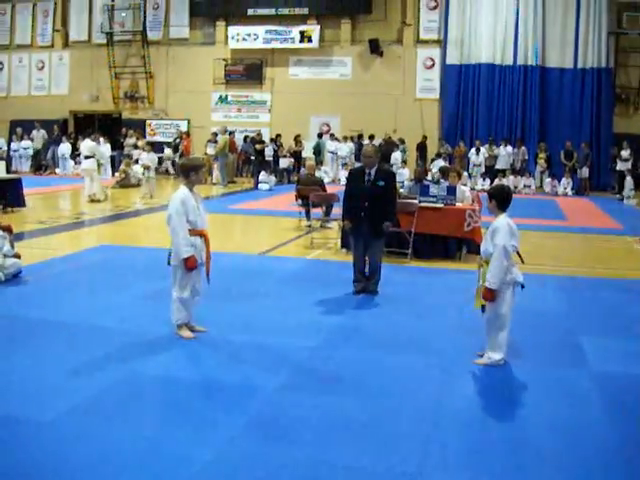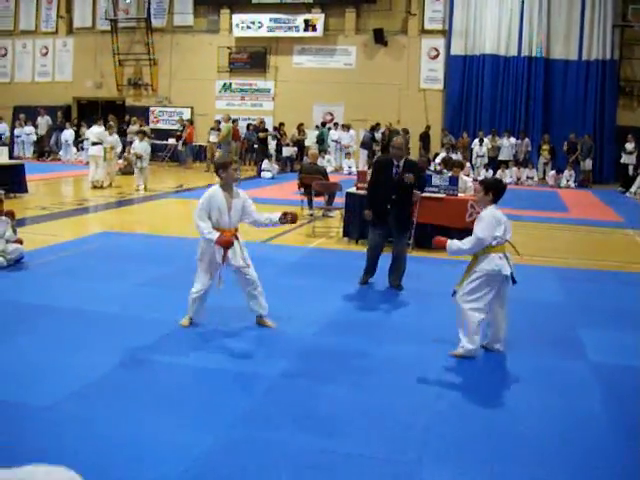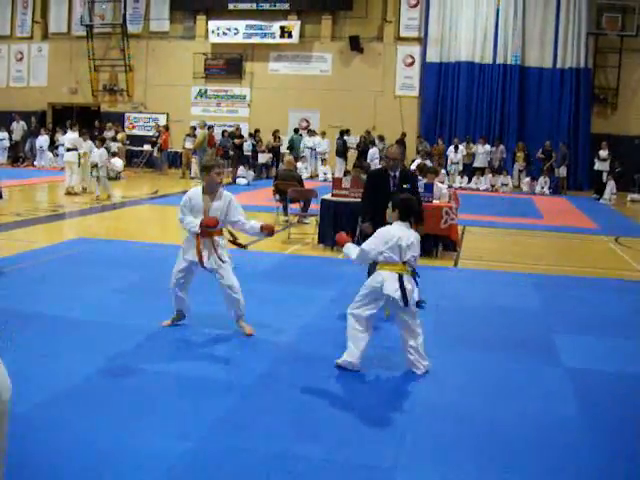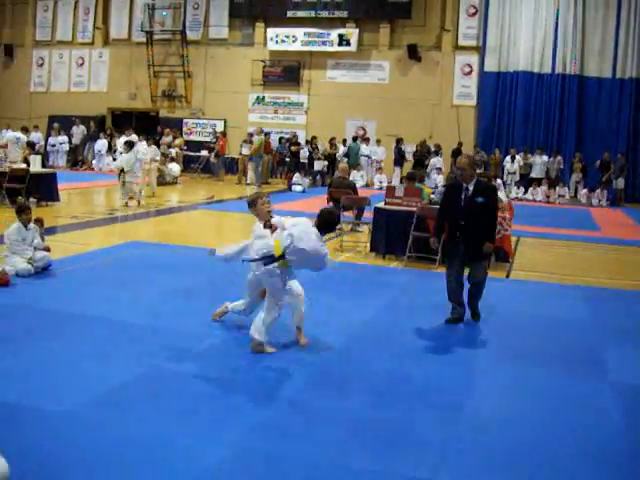
dt=1s
person 1, frame 1
left shoulder: (501, 225)
right shoulder: (501, 223)
left elbow: (500, 257)
left wrist: (490, 284)
right wrist: (489, 281)
left hip: (499, 279)
right hip: (497, 277)
left knee: (497, 317)
right knee: (493, 316)
left ankle: (495, 355)
right ankle: (493, 350)
person 1, frame 2
left shoulder: (487, 216)
right shoulder: (498, 215)
left elbow: (474, 243)
left wrist: (446, 244)
left hip: (488, 265)
right hip: (498, 264)
left knee: (465, 300)
right knee: (496, 306)
left ankle: (468, 346)
right ankle: (495, 342)
person 1, frame 3
left shoulder: (386, 233)
right shoulder: (415, 236)
left elbow: (362, 256)
left wrist: (346, 244)
left hip: (383, 281)
right hip: (405, 284)
left knee: (356, 314)
right knee: (411, 327)
left ankle: (351, 359)
right ankle: (420, 364)
person 1, frame 4
left shoulder: (300, 223)
right shoulder: (321, 252)
left elbow: (279, 224)
right elbow: (317, 266)
left wrist: (272, 225)
left hip: (265, 250)
right hip: (276, 270)
right knee: (274, 306)
right ankle: (258, 341)
person 2, frame 1
left shoulder: (195, 195)
right shoulder: (179, 198)
right elbow: (178, 230)
left wrist: (204, 250)
right wrist: (187, 255)
left hip: (197, 248)
right hip: (186, 250)
left knee: (194, 289)
right knee: (182, 289)
left ankle: (188, 321)
right ankle: (180, 324)
person 2, frame 2
left shoulder: (240, 195)
right shoulder: (210, 195)
left elbow: (255, 217)
right elbow: (200, 222)
left wrist: (280, 218)
right wrist: (216, 238)
left hip: (234, 243)
right hip: (212, 244)
left knee: (252, 280)
right knee: (202, 283)
left ankle: (261, 316)
right ankle: (190, 315)
person 2, frame 3
left shoulder: (227, 198)
right shoulder: (192, 195)
left elbow: (240, 221)
right elbow: (183, 217)
left wrist: (260, 228)
right wrist: (199, 224)
left hip: (215, 244)
right hip: (193, 243)
left knee: (229, 283)
right knee: (177, 281)
left ankle: (240, 319)
right ankle: (180, 313)
person 2, frame 4
left shoulder: (279, 221)
right shoulder: (260, 231)
left hip: (281, 270)
right hip: (266, 272)
left knee: (296, 294)
left ankle: (298, 330)
right ankle: (227, 308)
person 3, frame 1
left shoulder: (387, 175)
right shoulder: (353, 173)
left elbow: (391, 199)
right elbow: (347, 197)
left wrist: (389, 219)
right wrist: (346, 218)
left hip: (377, 222)
right hip: (357, 221)
left knee: (375, 258)
right knee: (358, 256)
left ankle: (372, 285)
right ankle: (359, 284)
person 3, frame 2
left shoulder: (413, 166)
right shoulder: (380, 163)
left elbow: (421, 186)
right elbow: (372, 186)
left wrist: (414, 181)
right wrist: (368, 207)
left hip: (401, 214)
right hip: (381, 212)
left knee: (400, 250)
right knee: (374, 246)
left ankle: (395, 280)
right ankle: (367, 274)
person 3, frame 3
left shoulder: (410, 176)
right shoulder: (374, 175)
left elbow: (416, 200)
right elbow: (366, 200)
left wrist: (418, 222)
right wrist: (366, 221)
left hip: (402, 226)
right hip: (380, 226)
left knee: (407, 261)
right knee: (376, 261)
left ankle: (412, 295)
right ankle: (374, 292)
person 3, frame 4
left shoulder: (488, 189)
right shoulder: (451, 188)
left elbow: (492, 218)
right elbow: (442, 213)
left wrist: (490, 240)
right wrist: (436, 235)
left hip: (477, 243)
right hip: (454, 242)
left knee: (478, 278)
right knee: (453, 279)
left ankle: (474, 306)
right ankle: (457, 312)
